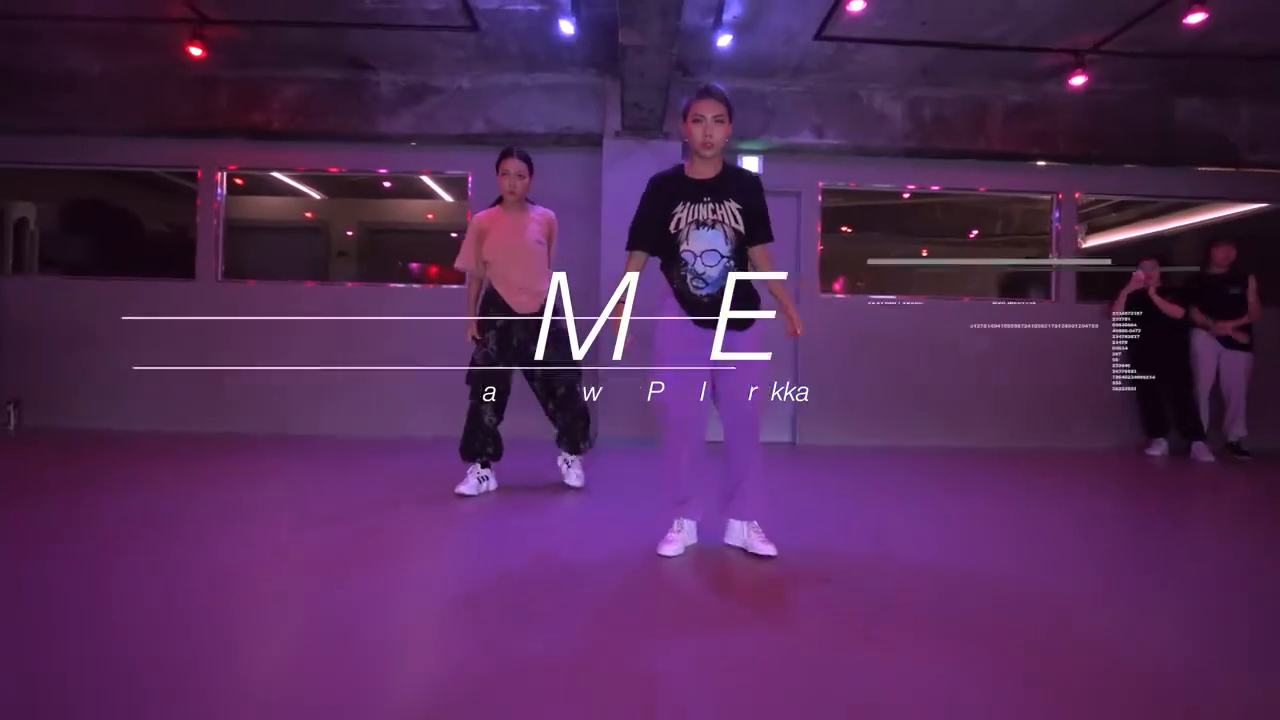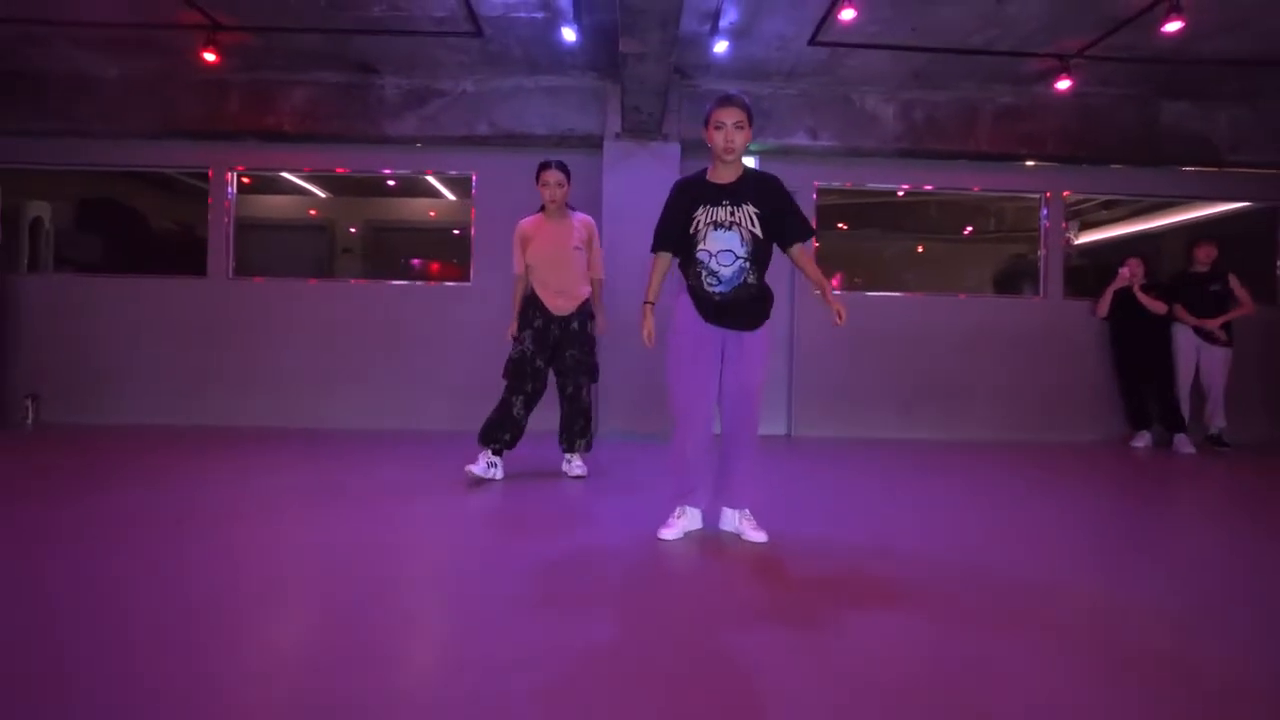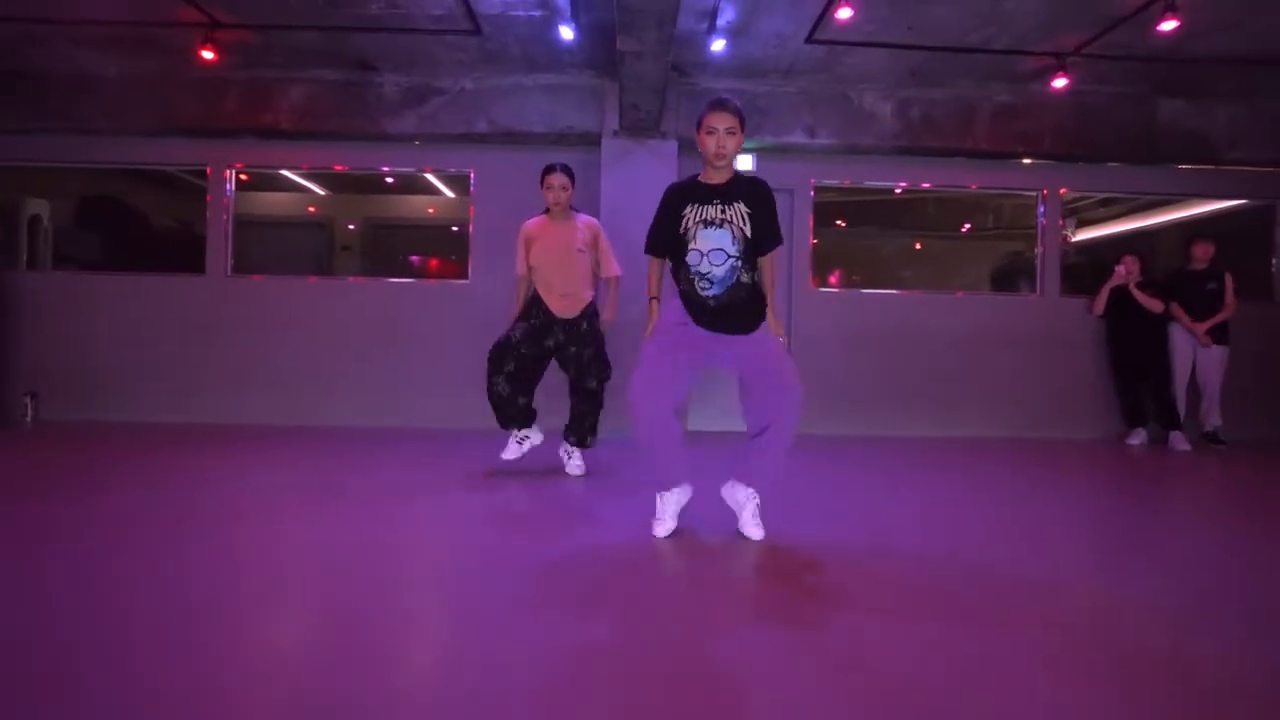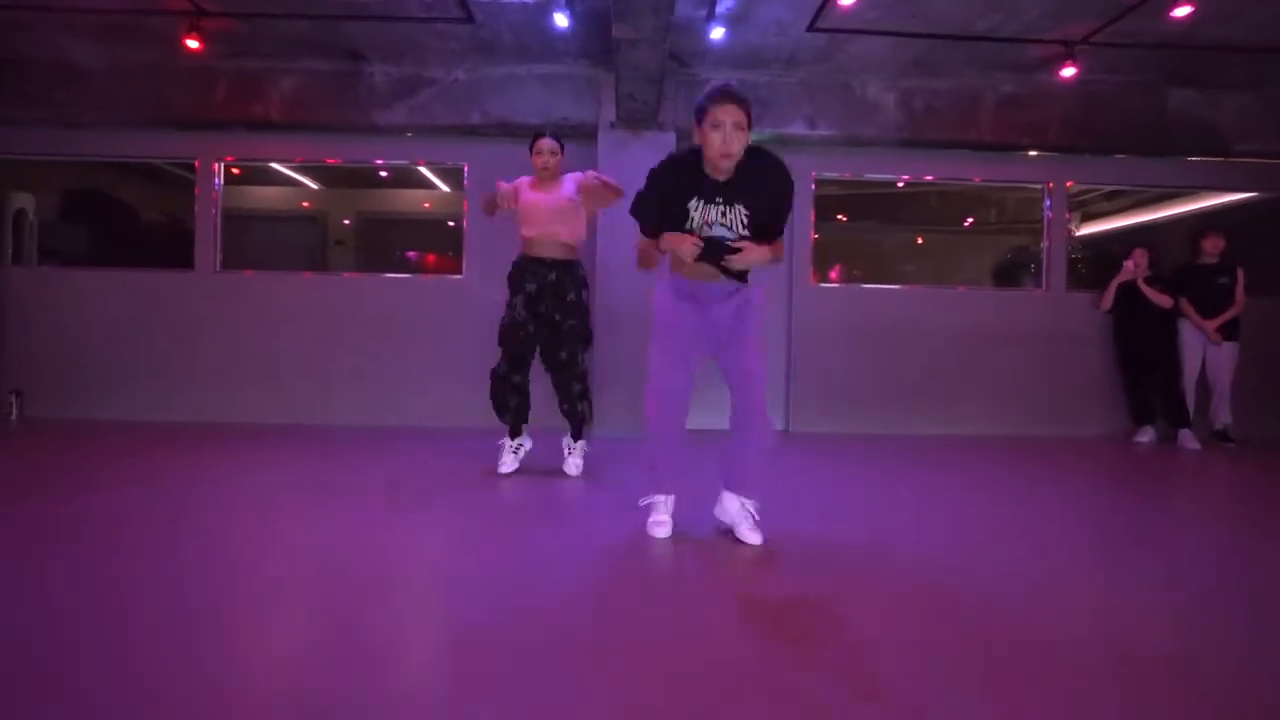
dt=0.4s
person 1, frame 1
left shoulder: (747, 185)
right shoulder: (663, 186)
left elbow: (757, 252)
right elbow: (639, 252)
left wrist: (788, 304)
right wrist: (621, 305)
left hip: (739, 319)
right hip: (682, 317)
left knee: (744, 421)
right knee: (682, 422)
left ankle: (743, 521)
right ankle: (683, 520)
person 1, frame 2
left shoulder: (768, 189)
right shoulder: (686, 190)
left elbow: (795, 246)
right elbow: (664, 252)
left wrist: (826, 290)
right wrist: (648, 306)
left hip: (750, 318)
right hip: (695, 315)
left knee: (743, 415)
right knee: (691, 413)
left ankle: (737, 509)
right ankle: (688, 507)
person 1, frame 3
left shoulder: (757, 192)
right shoulder: (678, 195)
left elbow: (766, 256)
right elbow: (657, 255)
left wrist: (772, 311)
right wrist: (654, 304)
left hip: (745, 323)
right hip: (685, 319)
left knee: (782, 401)
right knee: (649, 399)
left ankle: (743, 488)
right ankle: (673, 489)
person 1, frame 4
left shoulder: (769, 172)
right shoulder: (671, 173)
left elbow: (776, 247)
right elbow: (644, 256)
left wrist: (763, 252)
right wrist: (666, 246)
left hip: (739, 295)
right hip: (682, 293)
left knee: (753, 399)
right knee: (665, 397)
left ankle: (735, 499)
right ankle: (663, 497)
person 2, frame 1
left shoulder: (546, 220)
right shoulder: (482, 222)
left elbow: (548, 269)
right elbow: (474, 273)
left wrist: (540, 297)
right wrist: (472, 318)
left hip: (540, 313)
right hip: (499, 313)
left knee: (563, 385)
right knee: (487, 392)
left ankle: (570, 455)
right ankle: (481, 468)
person 2, frame 2
left shoulder: (586, 225)
right shoulder: (526, 228)
left elbow: (595, 274)
right elbow: (521, 276)
left wrist: (597, 313)
right wrist: (515, 318)
left hip: (577, 315)
right hip: (538, 313)
left knee: (577, 388)
right knee: (521, 385)
person 2, frame 3
left shoulder: (591, 227)
right shoulder: (530, 230)
left elbow: (609, 271)
right elbow: (524, 276)
left wrist: (608, 306)
right wrist: (517, 315)
left hip: (581, 315)
right hip: (541, 311)
left knee: (590, 385)
right knee: (504, 361)
left ankle: (574, 447)
right ankle: (523, 429)
person 2, frame 4
left shoulder: (578, 183)
right shoulder: (520, 186)
left elbow: (617, 193)
right elbow: (489, 209)
left wrist: (598, 183)
right wrist: (496, 196)
left hip: (567, 276)
right hip: (529, 274)
left knee: (570, 360)
right knee: (515, 355)
left ankle: (575, 440)
right ankle: (515, 437)
person 3, frame 1
left shoulder: (1246, 278)
right shoulder: (1199, 280)
left elbow: (1255, 312)
right elbow: (1194, 313)
left wrist: (1231, 324)
right wrist: (1218, 327)
left hip: (1238, 340)
right hip: (1205, 337)
left knee: (1236, 390)
right knee: (1201, 387)
left ankle: (1234, 439)
person 3, frame 2
left shoulder: (1226, 277)
right shoulder: (1181, 279)
left elbow: (1248, 306)
right elbow: (1176, 309)
left wrist: (1218, 320)
right wrist: (1202, 323)
left hip: (1218, 335)
right hip: (1186, 333)
left knee: (1216, 384)
right knee: (1182, 381)
left ankle: (1215, 431)
person 3, frame 3
left shoulder: (1222, 275)
right shoulder: (1178, 276)
left elbow: (1230, 307)
right elbow: (1173, 306)
left wrist: (1205, 324)
right wrist: (1193, 327)
left hip: (1214, 333)
right hip: (1182, 331)
left knee: (1212, 382)
right knee: (1178, 379)
left ankle: (1210, 428)
person 3, frame 4
left shoulder: (1234, 269)
right shoulder: (1188, 270)
left elbow: (1240, 303)
right elbow: (1182, 302)
left wrist: (1215, 322)
right wrist: (1203, 324)
left hip: (1224, 329)
right hip: (1191, 327)
left knee: (1222, 379)
right knee: (1188, 376)
left ankle: (1221, 426)
person 4, frame 1
left shoulder: (1169, 293)
right shoulder: (1132, 295)
left elbow: (1178, 314)
right elbow: (1116, 316)
left wrist: (1151, 295)
right wrist: (1126, 291)
left hip: (1171, 353)
right hip: (1141, 357)
left knee: (1180, 394)
right knee: (1148, 396)
left ankle: (1197, 442)
right ankle: (1158, 439)
person 4, frame 2
left shoulder: (1155, 290)
right shoulder: (1118, 294)
left elbow: (1162, 309)
right elbow: (1100, 313)
left wrist: (1137, 292)
right wrist: (1112, 288)
left hip: (1155, 350)
right hip: (1126, 351)
left knee: (1163, 391)
right knee: (1131, 391)
left ankle: (1179, 435)
right ankle: (1142, 432)
person 4, frame 3
left shoulder: (1151, 287)
right shoulder: (1114, 291)
left elbow: (1158, 308)
right elbow: (1097, 311)
left wrist: (1133, 290)
right wrist: (1108, 286)
left hip: (1151, 347)
right hip: (1122, 349)
left knee: (1159, 388)
right knee: (1127, 389)
left ankle: (1174, 432)
right ankle: (1138, 429)
person 4, frame 4
left shoulder: (1160, 282)
right shoulder: (1122, 286)
left elbow: (1167, 303)
right elbow: (1104, 306)
left wrist: (1141, 284)
right wrist: (1116, 281)
left hip: (1159, 343)
right hip: (1130, 345)
left knee: (1168, 385)
right knee: (1135, 386)
left ankle: (1184, 430)
right ankle: (1146, 427)
